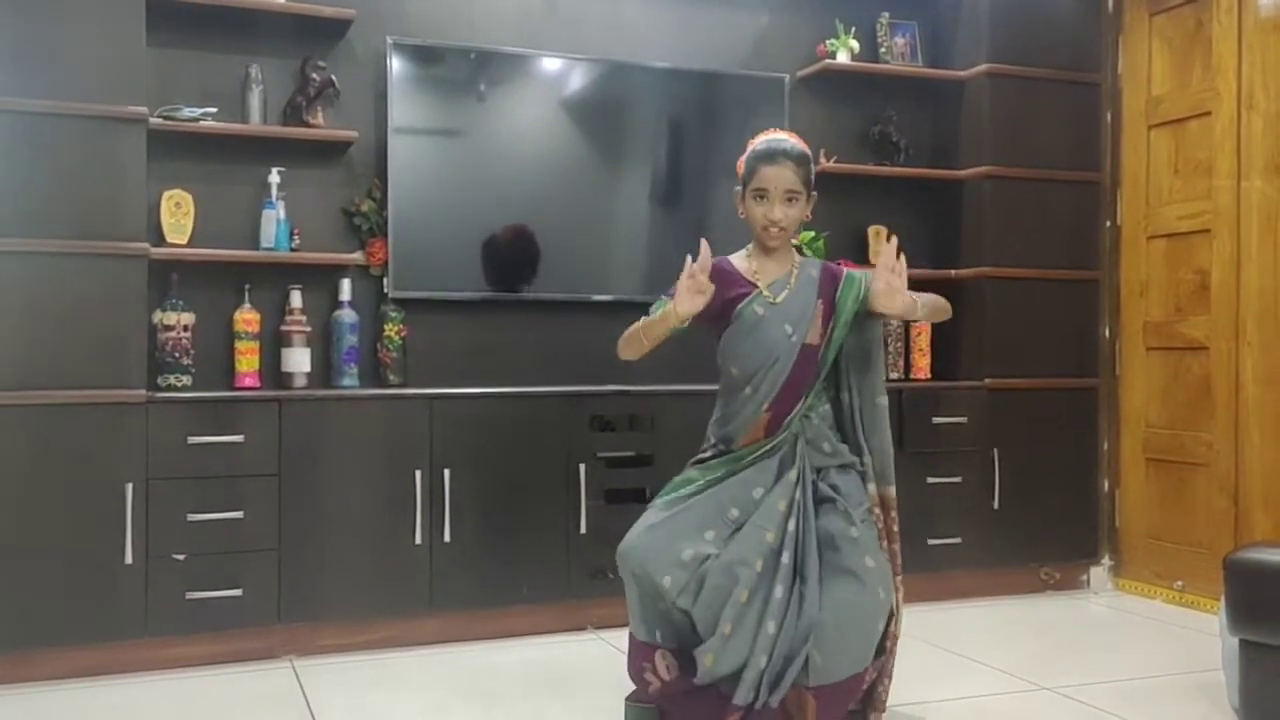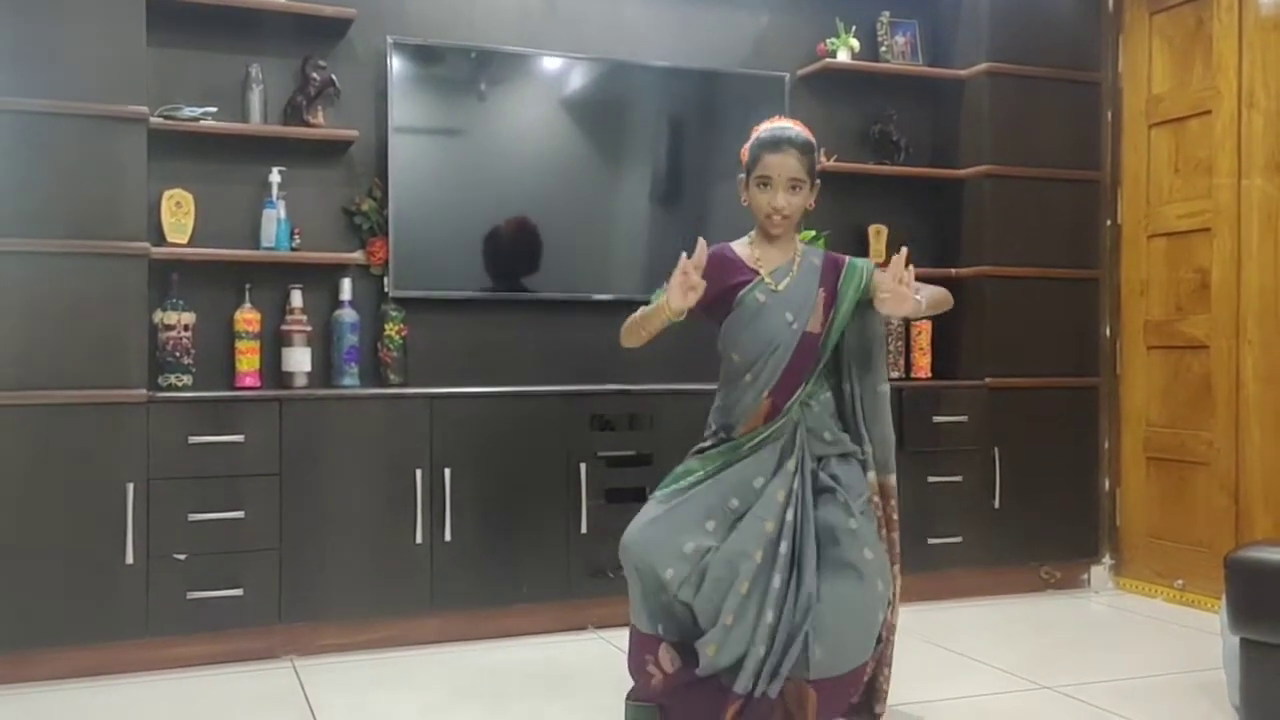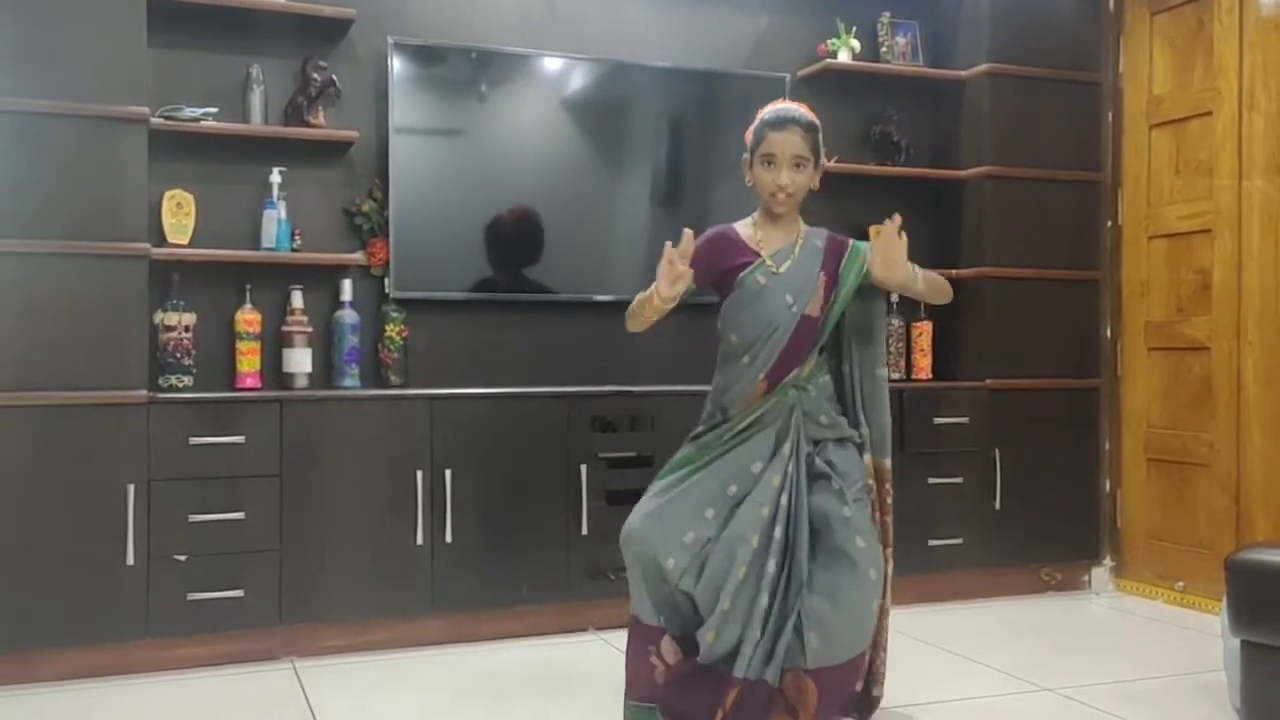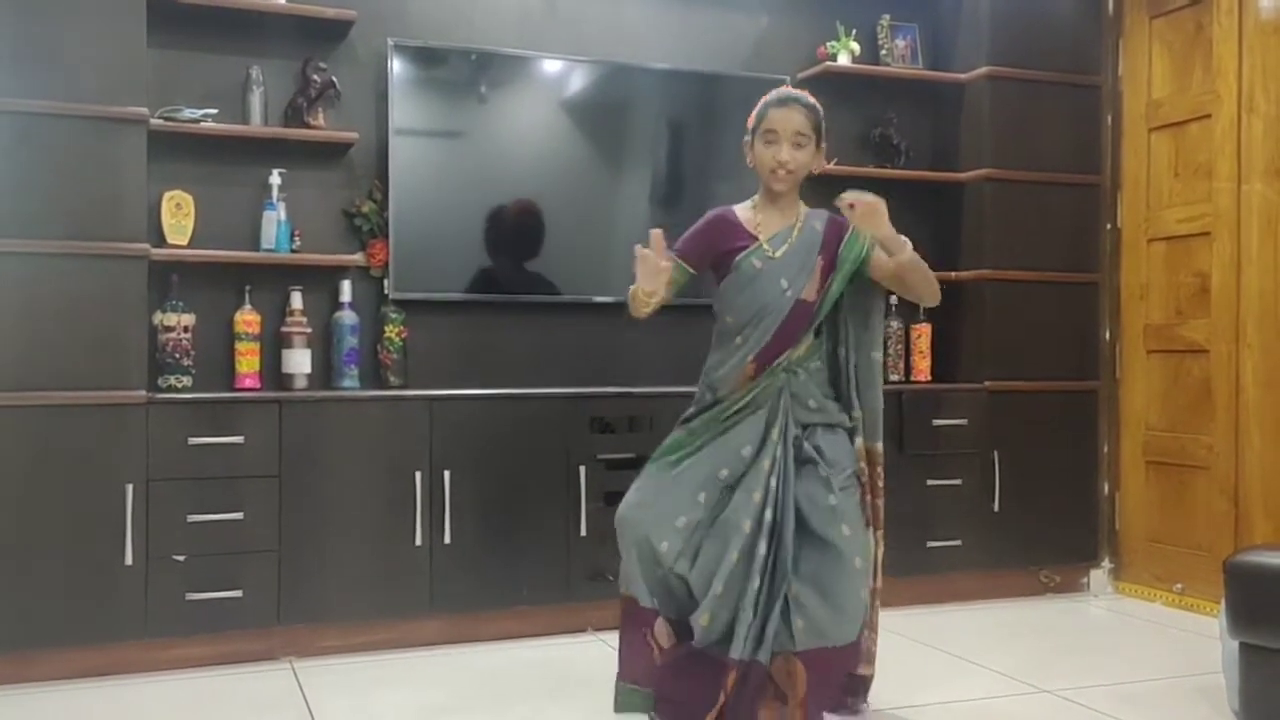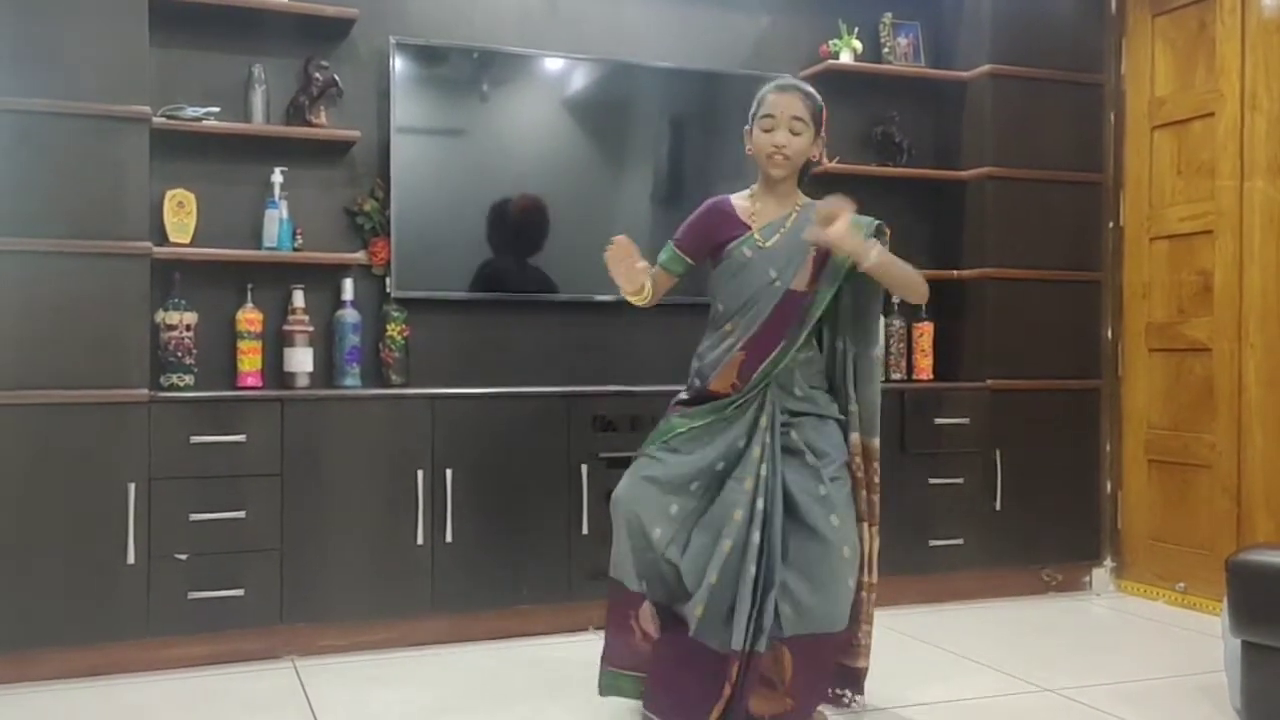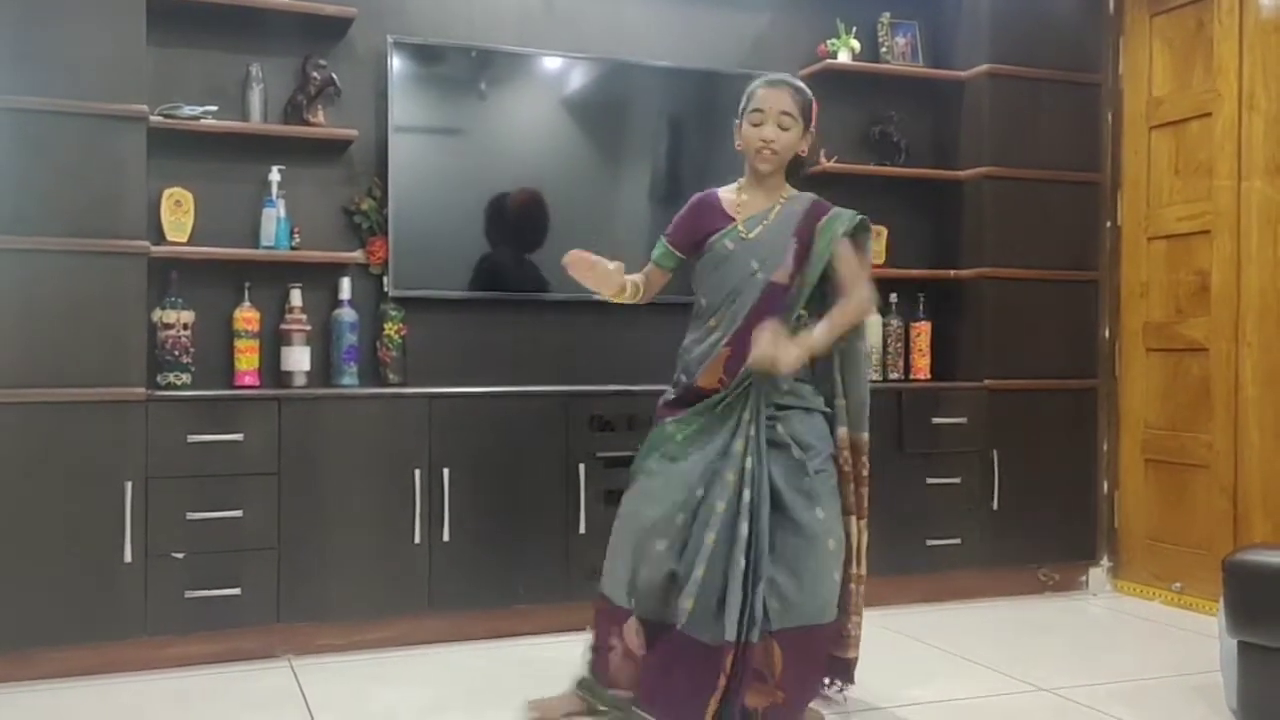
dt=0.1s
person 1, frame 1
left shoulder: (834, 285)
right shoulder: (717, 278)
left elbow: (942, 308)
right elbow: (628, 349)
left wrist: (905, 305)
right wrist: (676, 313)
left hip: (818, 466)
right hip: (737, 463)
left knee: (859, 592)
right knee: (648, 558)
person 1, frame 2
left shoulder: (836, 274)
right shoulder: (718, 266)
left elbow: (944, 299)
right elbow: (629, 336)
left wrist: (910, 302)
right wrist: (671, 306)
left hip: (819, 456)
right hip: (738, 453)
left knee: (856, 587)
right knee: (651, 551)
person 1, frame 3
left shoulder: (838, 253)
right shoulder: (722, 245)
left elbow: (941, 293)
right elbow: (636, 321)
left wrist: (900, 273)
right wrist: (662, 294)
left hip: (819, 439)
right hip: (736, 436)
left knee: (844, 576)
right knee: (654, 540)
person 1, frame 4
left shoulder: (838, 236)
right shoulder: (720, 229)
left elbow: (928, 293)
right elbow: (638, 307)
left wrist: (892, 243)
right wrist: (650, 284)
left hip: (810, 424)
right hip: (727, 419)
left knee: (830, 565)
right knee: (649, 523)
person 1, frame 5
left shoulder: (842, 225)
right shoulder: (717, 216)
left elbow: (912, 290)
right elbow: (648, 291)
left wrist: (862, 254)
right wrist: (634, 280)
left hip: (801, 410)
right hip: (716, 405)
left knee: (812, 550)
right knee: (642, 509)
person 1, frame 6
left shoulder: (819, 219)
right shoulder: (704, 210)
left elbow: (860, 297)
right elbow: (646, 287)
left wrist: (801, 345)
right wrist: (612, 282)
left hip: (783, 407)
right hip: (700, 403)
left knee: (799, 545)
right knee: (655, 526)
